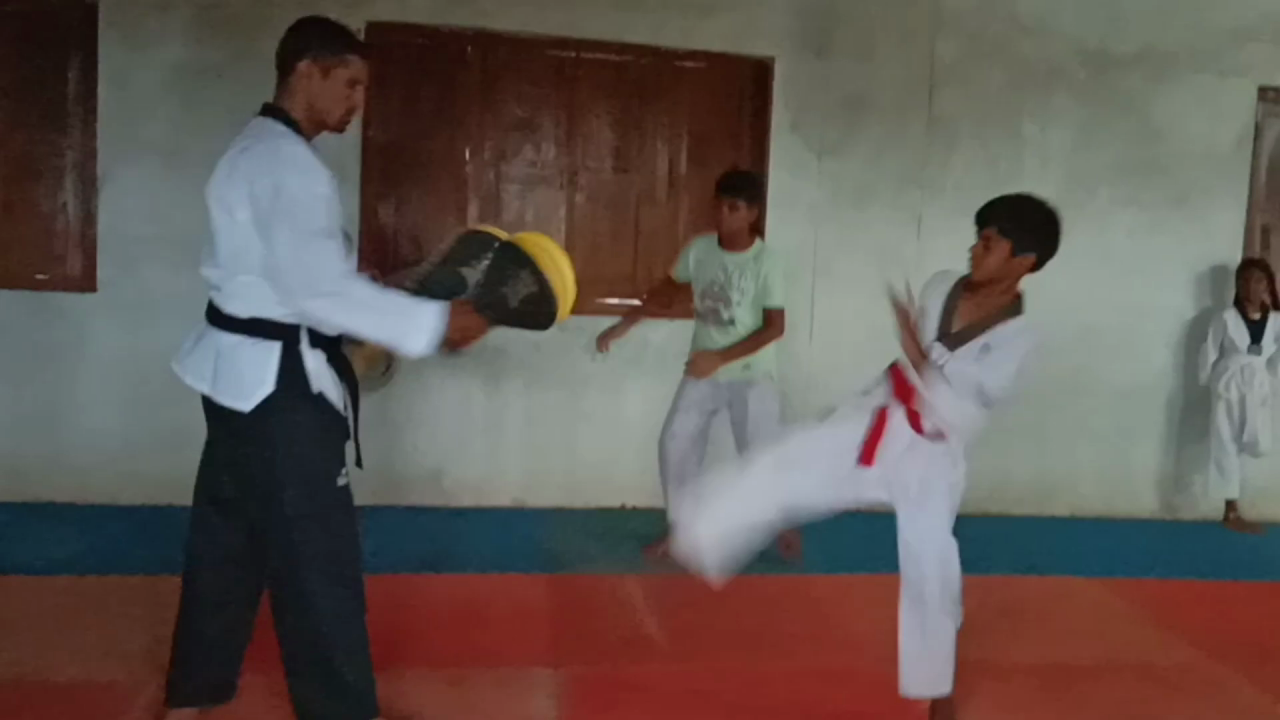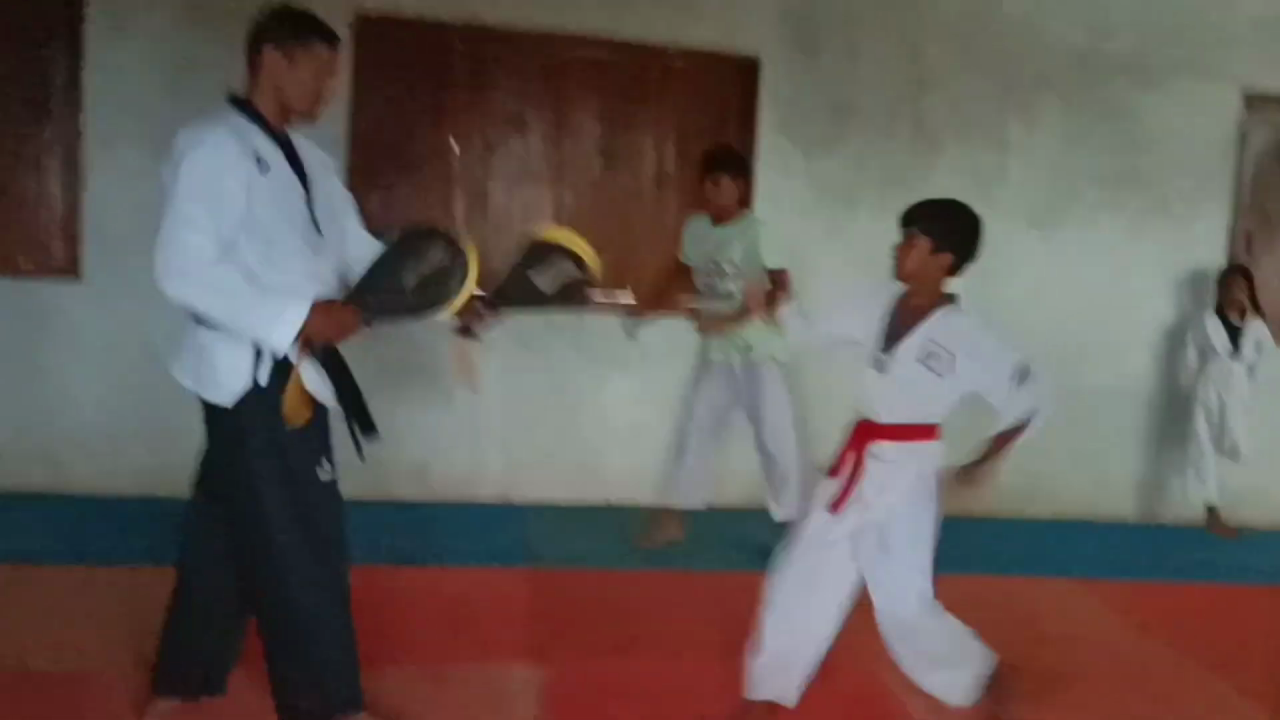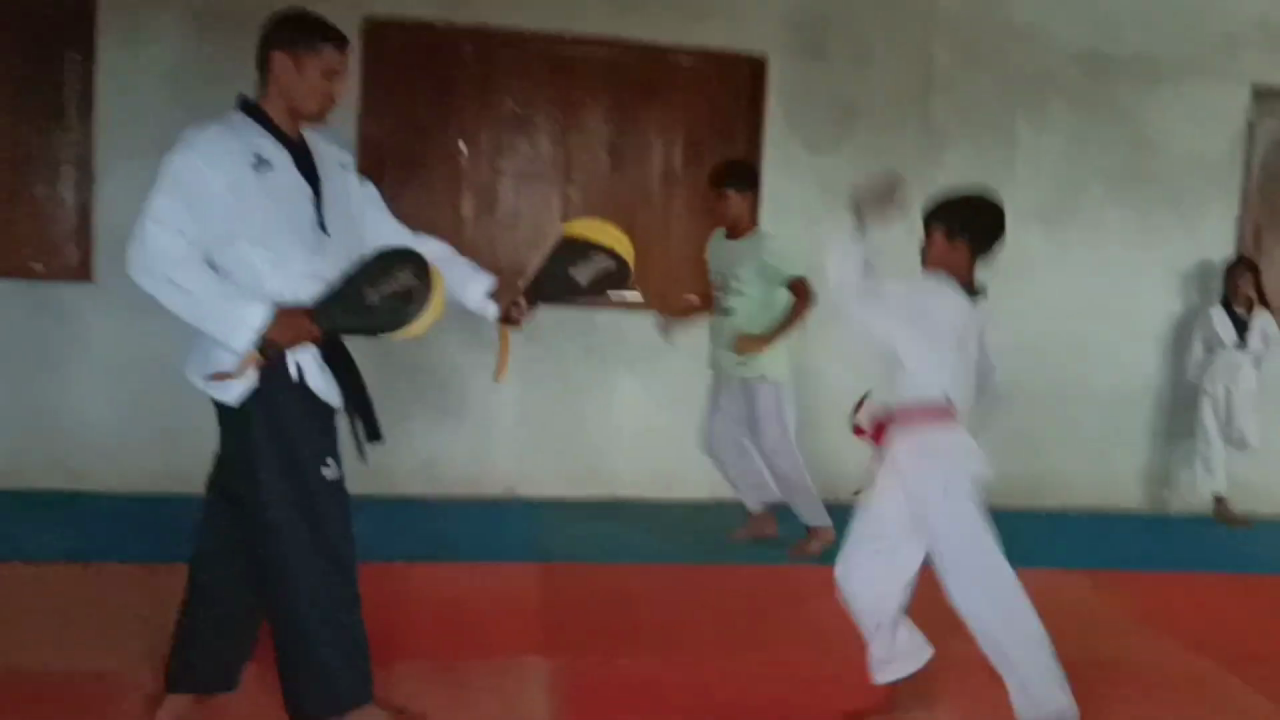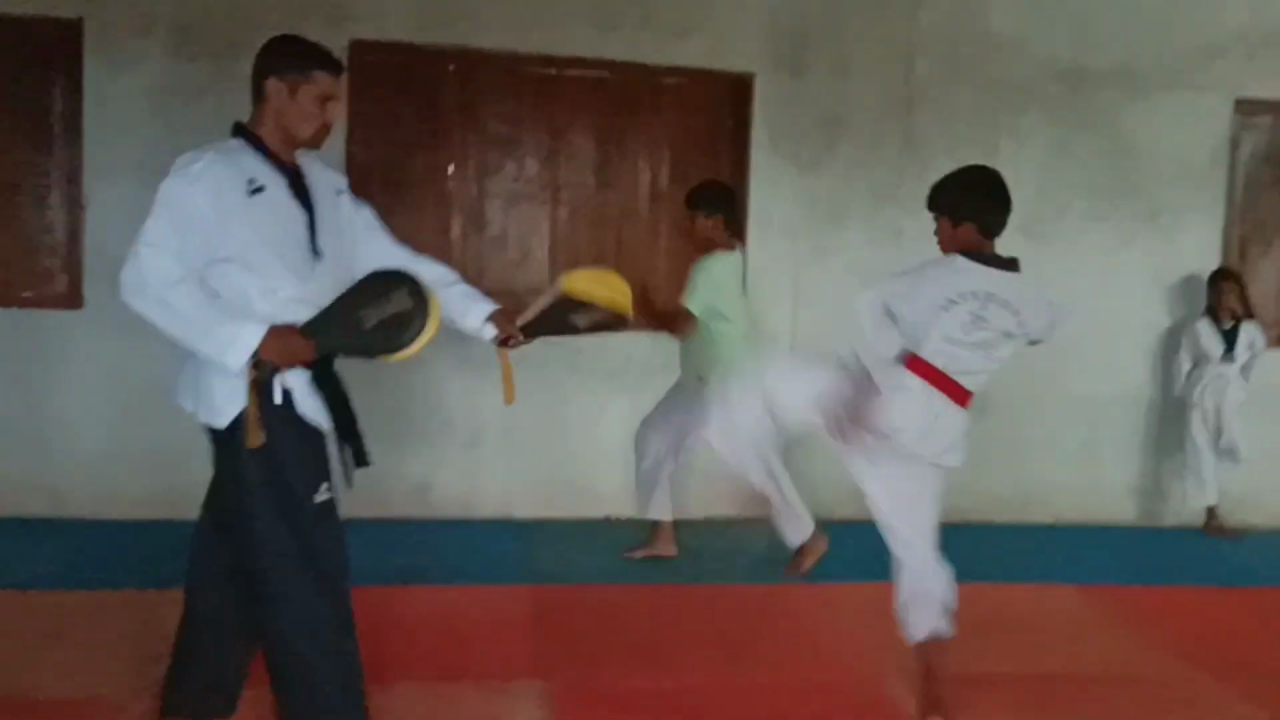
dt=0.2s
person 1, frame 1
left shoulder: (259, 149)
right shoulder: (287, 164)
right elbow: (320, 287)
left wrist: (379, 316)
right wrist: (434, 324)
left hip: (238, 365)
right hip: (274, 375)
left knee: (228, 531)
right knee: (315, 547)
person 1, frame 2
left shoulder: (304, 158)
right shoulder: (215, 148)
left elbow: (358, 249)
right elbow: (185, 267)
right wrist: (298, 318)
left hip: (276, 364)
right hip: (256, 369)
left knee: (230, 526)
right knee: (303, 539)
person 1, frame 3
left shoulder: (328, 162)
right shoulder: (212, 150)
left elbow: (396, 242)
right elbow: (155, 258)
left wrist: (484, 289)
right wrist: (255, 322)
left hip: (297, 367)
right hip: (260, 370)
left knee: (242, 525)
right knee: (310, 537)
person 1, frame 4
left shoulder: (325, 186)
right shoulder: (206, 176)
left elbow: (394, 263)
right elbow: (147, 281)
left wrist: (483, 315)
right wrist: (251, 341)
left hip: (294, 391)
right hip: (252, 394)
left knee: (236, 549)
right knee: (301, 559)
person 2, frame 1
left shoulder: (1016, 338)
right shoulder: (942, 287)
left elbow: (950, 408)
left wrist: (915, 351)
left hip: (929, 456)
right hip: (876, 421)
left knee: (929, 579)
right knee: (768, 481)
right ankle: (692, 554)
person 2, frame 2
left shoulder: (962, 334)
right shoulder: (885, 304)
left elbow: (1024, 395)
right elbow: (819, 325)
left wrist: (985, 460)
right wrist: (776, 309)
left hip: (905, 477)
right hip: (862, 467)
left knee: (903, 610)
right knee: (795, 584)
person 2, frame 3
left shoulder: (937, 301)
right shoulder: (954, 305)
left elbow: (852, 290)
right elbow: (981, 384)
left wrist: (860, 220)
left hip: (929, 460)
right hip: (910, 459)
left knee: (984, 591)
right knee: (862, 575)
person 2, frame 4
left shoulder: (943, 272)
right shoulder: (1028, 295)
left elbow: (880, 327)
right elbow: (1042, 326)
left hip: (899, 399)
right hip: (942, 428)
left knee: (765, 386)
right knee: (917, 553)
person 3, frame 1
left shoulder: (764, 260)
right shoulder: (699, 248)
left elbow: (775, 327)
right elbow: (669, 289)
left wrist: (721, 358)
right wrist: (625, 324)
left hip: (751, 374)
right hip: (703, 371)
right knee: (675, 442)
person 3, frame 2
left shoulder: (755, 231)
right shoulder: (695, 227)
left elbow: (782, 288)
right elbow: (681, 272)
left wrist: (734, 319)
right wrist: (649, 307)
left hip: (758, 353)
right hip: (714, 355)
left knee: (775, 439)
right knee: (694, 431)
left ankle: (793, 521)
right ankle: (673, 519)
person 3, frame 3
left shoulder: (765, 246)
right shoulder: (717, 241)
left elbow: (804, 295)
left wrist: (769, 339)
right wrist: (688, 311)
left hip: (761, 367)
right hip: (727, 364)
left knee: (776, 449)
right knee: (721, 440)
left ankle: (819, 526)
right ankle: (763, 516)
person 3, frame 4
left shoulder: (708, 269)
right shoulder: (733, 253)
left elbow: (680, 326)
left wrist: (644, 307)
left hip: (728, 380)
right hip: (700, 379)
right knee: (651, 442)
left ankle: (808, 539)
right ankle: (663, 538)
person 4, frame 1
right shoulder: (1226, 318)
right elbow: (1208, 354)
right wrist: (1211, 384)
left hip: (1257, 390)
right hip: (1229, 388)
right knee: (1226, 447)
right ankle: (1232, 511)
person 4, frame 2
left shoulder: (1256, 326)
right shoulder: (1206, 322)
left elbow: (1265, 352)
right elbow: (1191, 358)
right wrist: (1194, 387)
left hip: (1236, 393)
right hip: (1209, 392)
left knee: (1236, 449)
right knee: (1204, 450)
right ankle: (1213, 513)
person 4, frame 3
right shoulder: (1213, 315)
right elbow: (1197, 351)
right wrist: (1199, 380)
left hip: (1243, 384)
right hip: (1215, 384)
left knee: (1246, 441)
right knee: (1212, 441)
right ankle: (1221, 504)
person 4, frame 4
left shoulder: (1249, 329)
right shoulder: (1198, 328)
left elbow: (1257, 354)
right elbow: (1183, 364)
left wrist: (1240, 381)
right wrist: (1185, 394)
left hip: (1231, 397)
right hip: (1204, 396)
left knee: (1235, 452)
right knee: (1202, 454)
right ankle: (1212, 517)
